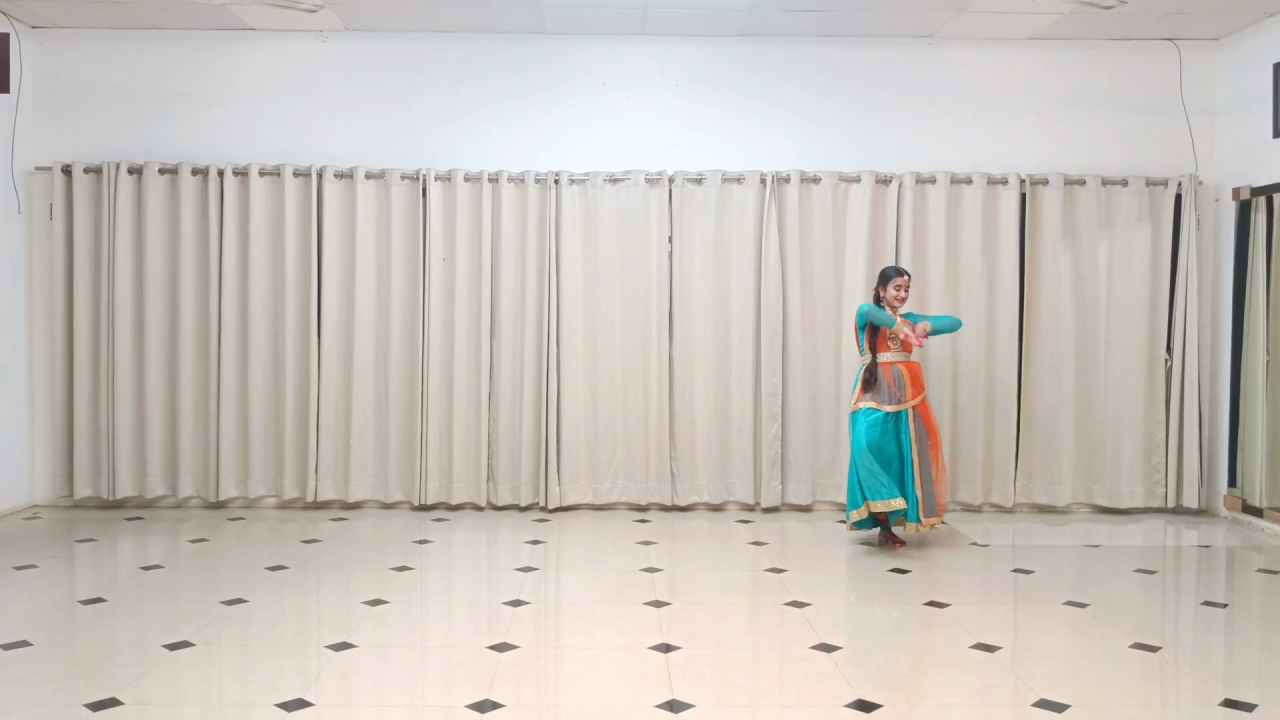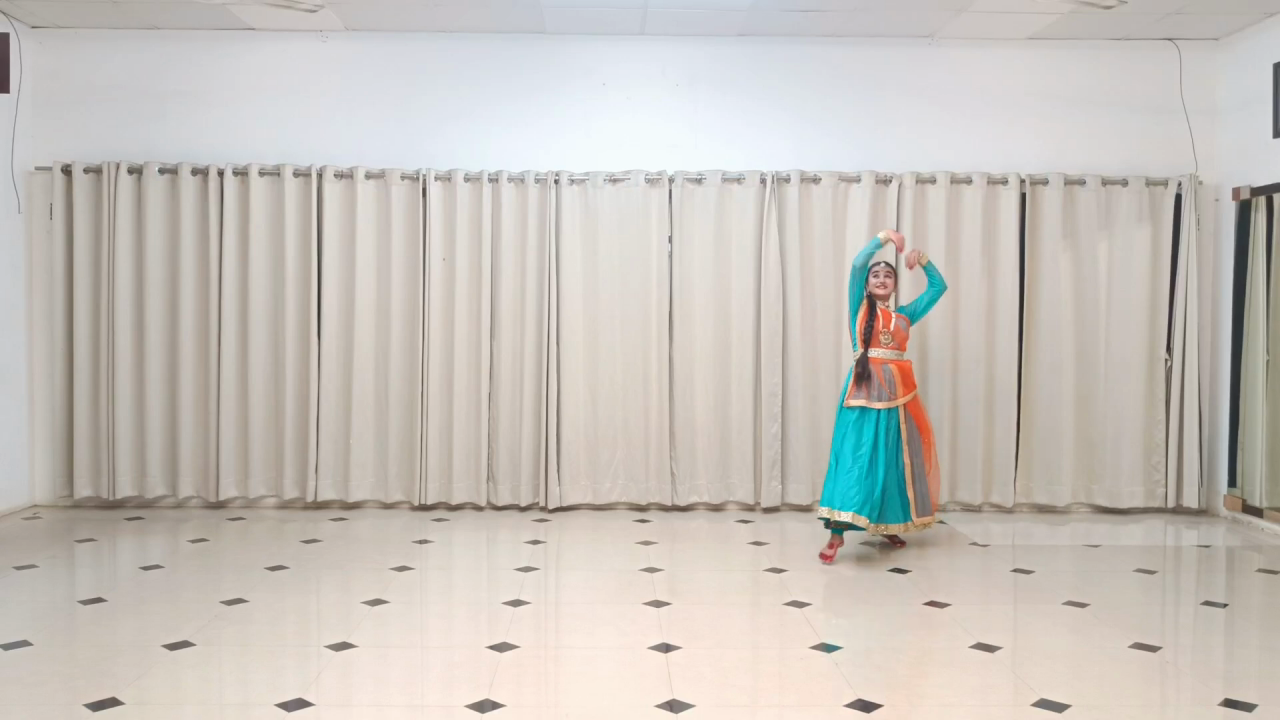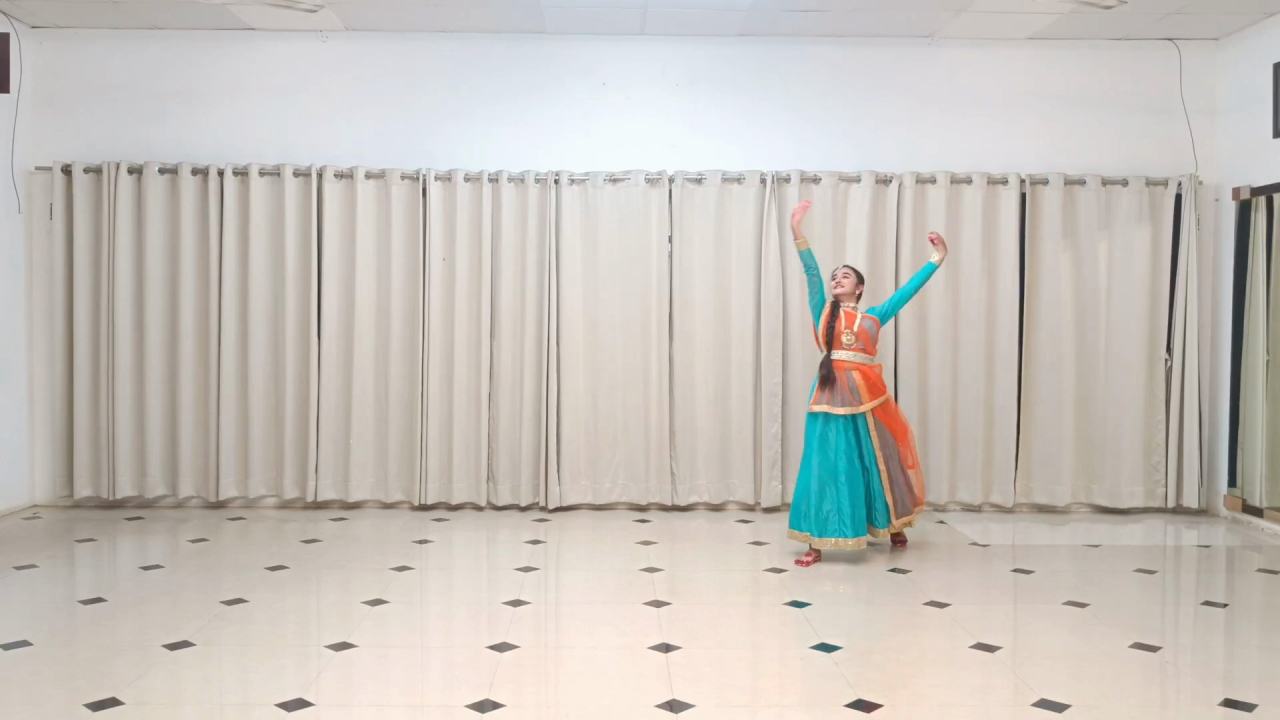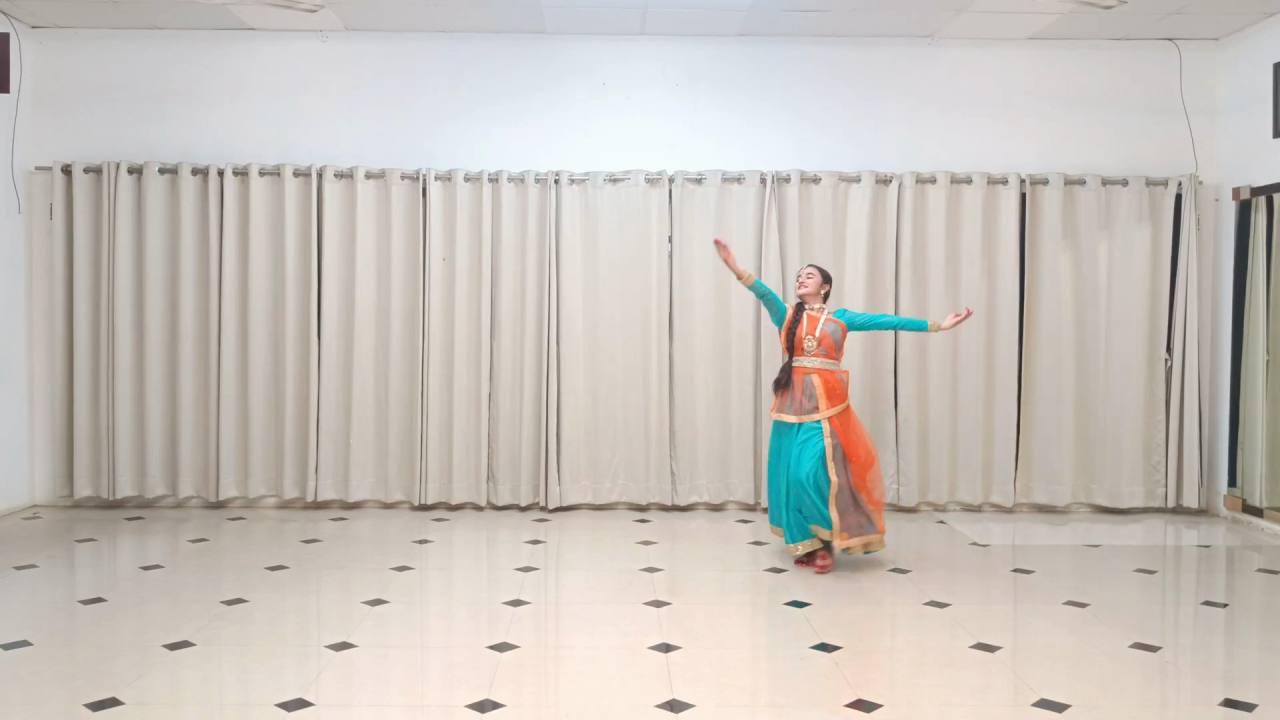
dt=0.3s
person 1, frame 1
left shoulder: (911, 320)
right shoulder: (868, 311)
left elbow: (954, 322)
right elbow: (868, 312)
left wrist: (927, 326)
right wrist: (902, 328)
left hip: (906, 394)
right hip: (873, 391)
left knee: (904, 457)
right knee: (867, 446)
left ankle: (888, 526)
right ankle: (879, 514)
person 1, frame 2
left shoulder: (905, 314)
right shoulder: (861, 307)
left elbow: (938, 289)
right elbow: (857, 267)
left wrist: (923, 260)
right wrist: (884, 238)
left hip: (897, 392)
right hip: (863, 391)
left knee: (894, 459)
right knee: (850, 454)
left ankle: (892, 527)
right ankle: (837, 535)
person 1, frame 3
left shoulder: (874, 316)
right shoulder: (824, 310)
left elbow: (910, 289)
right elbow: (812, 271)
left wrist: (937, 259)
right wrist: (798, 232)
left hip: (866, 396)
right hip: (832, 395)
left knee: (878, 461)
right knee: (824, 464)
left ankle: (893, 525)
right ankle: (816, 542)
person 1, frame 4
left shoulder: (841, 318)
right shoulder: (787, 315)
left elbow: (886, 320)
right elbow: (763, 293)
left wrist: (936, 325)
right wrist: (736, 269)
left hip: (827, 404)
right hip: (792, 404)
left knee: (816, 472)
right knee: (791, 474)
left ankle: (827, 542)
right ankle: (807, 541)
